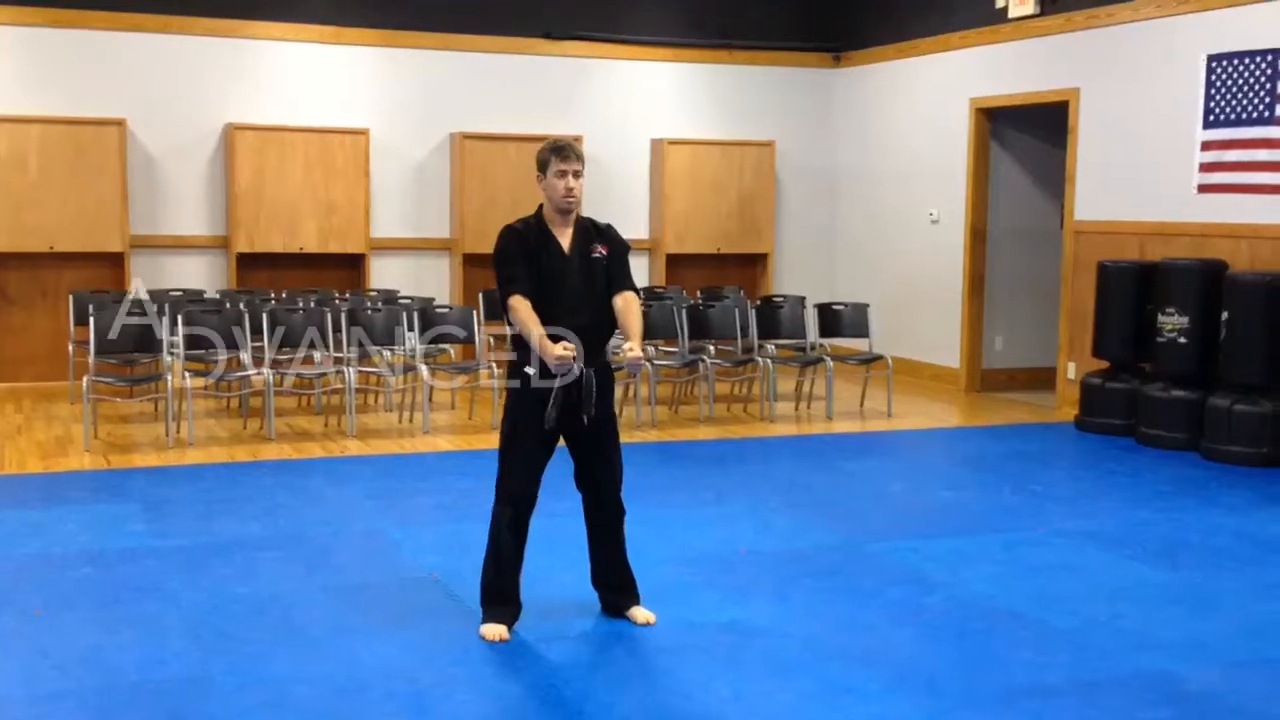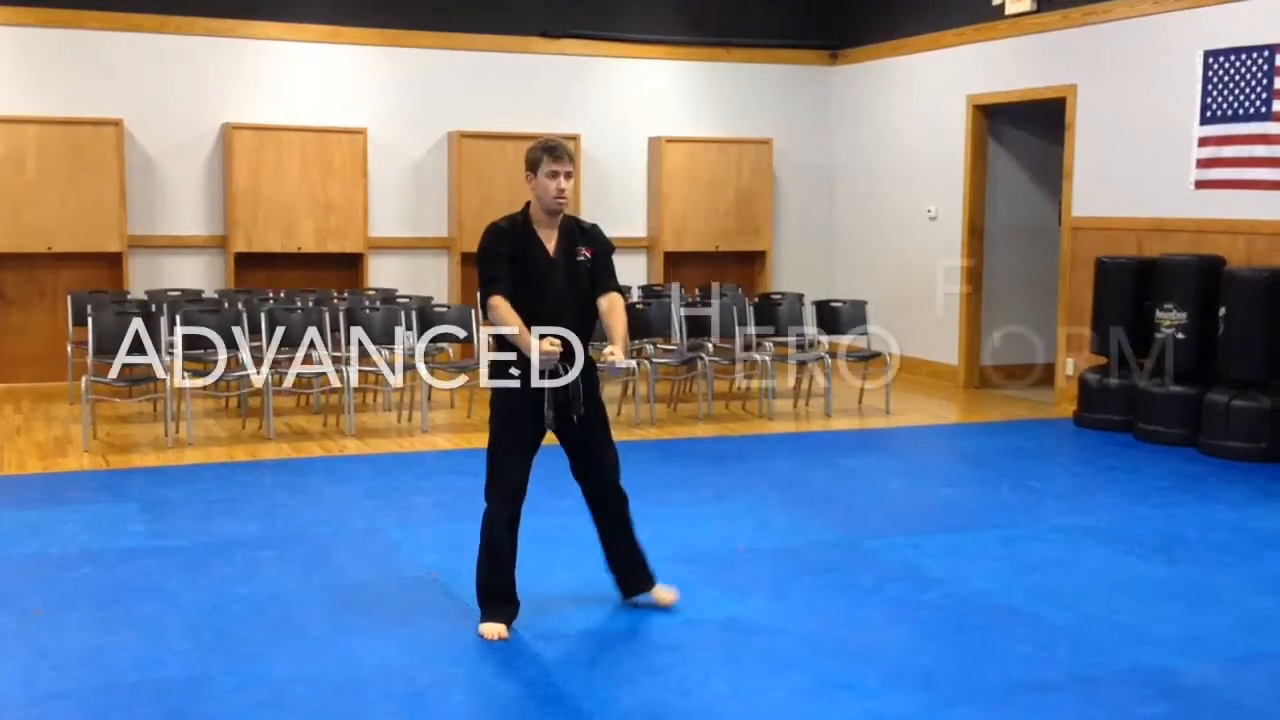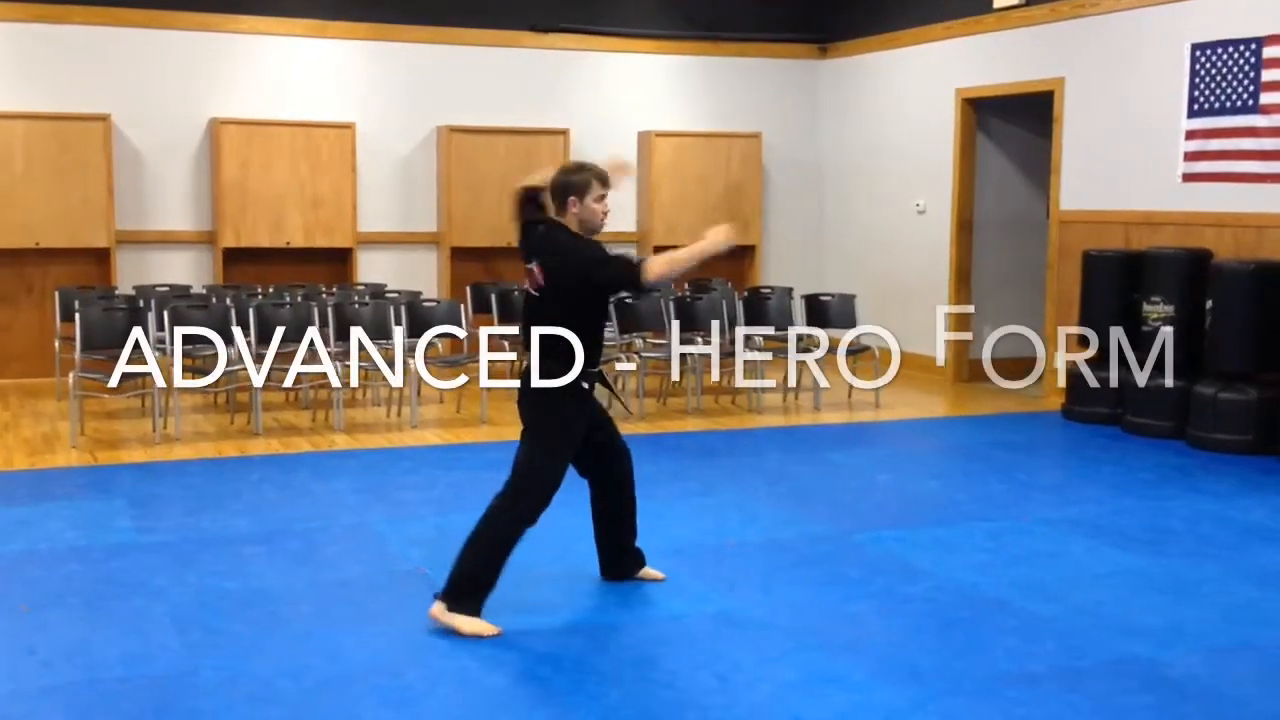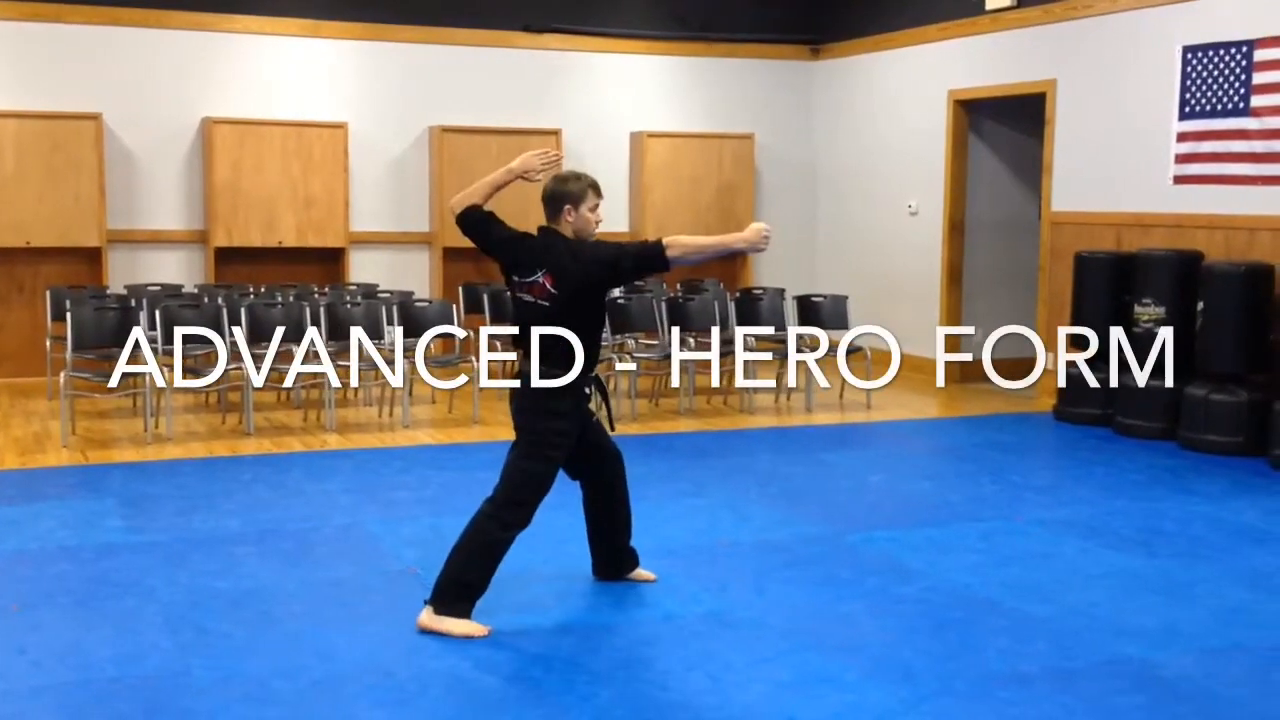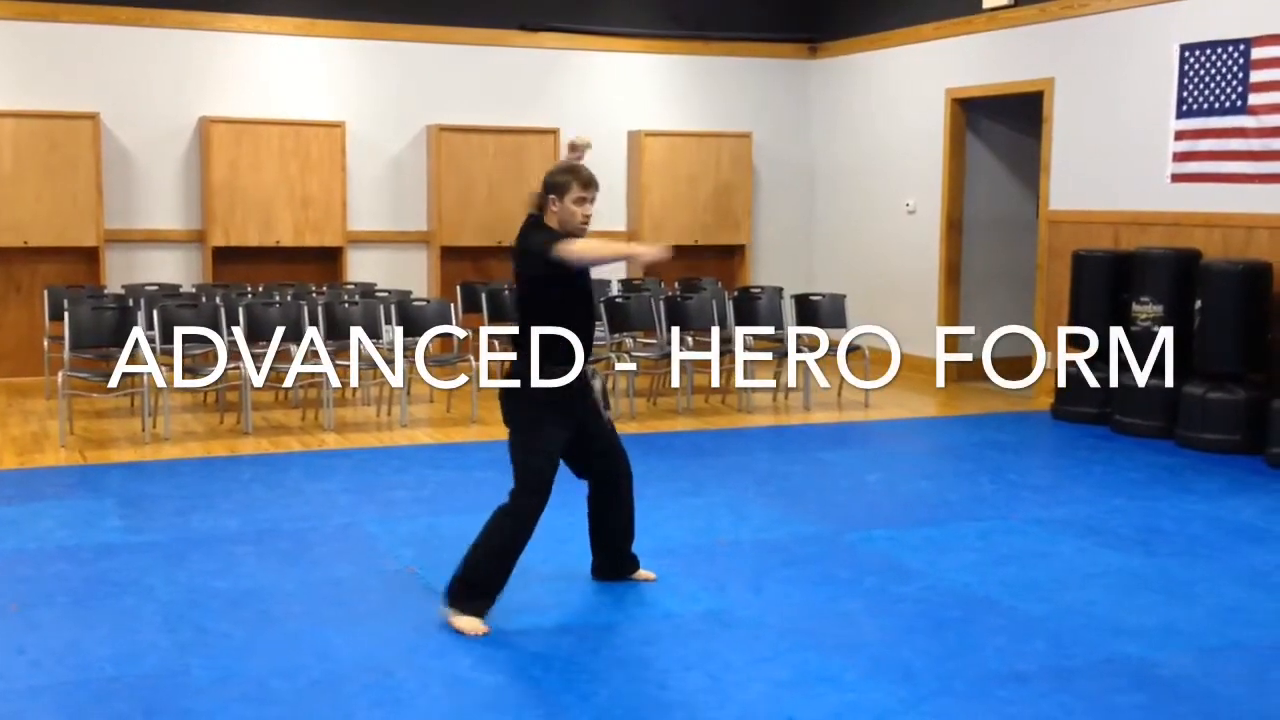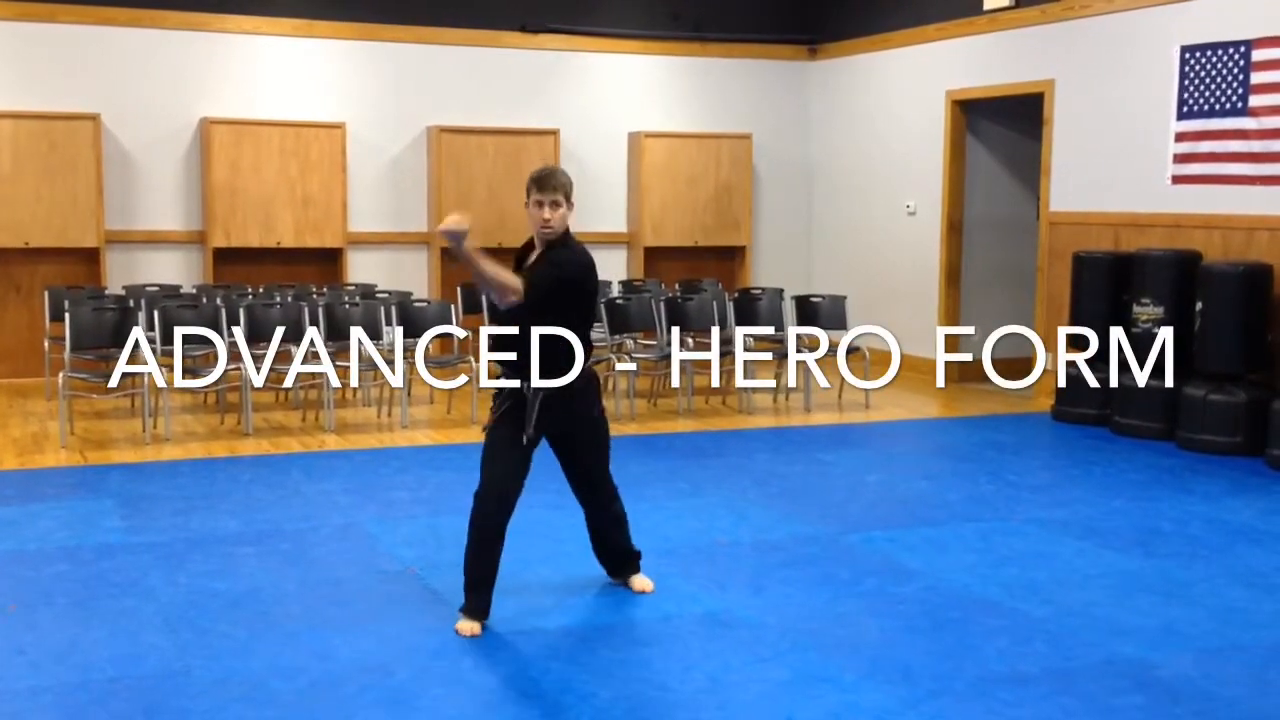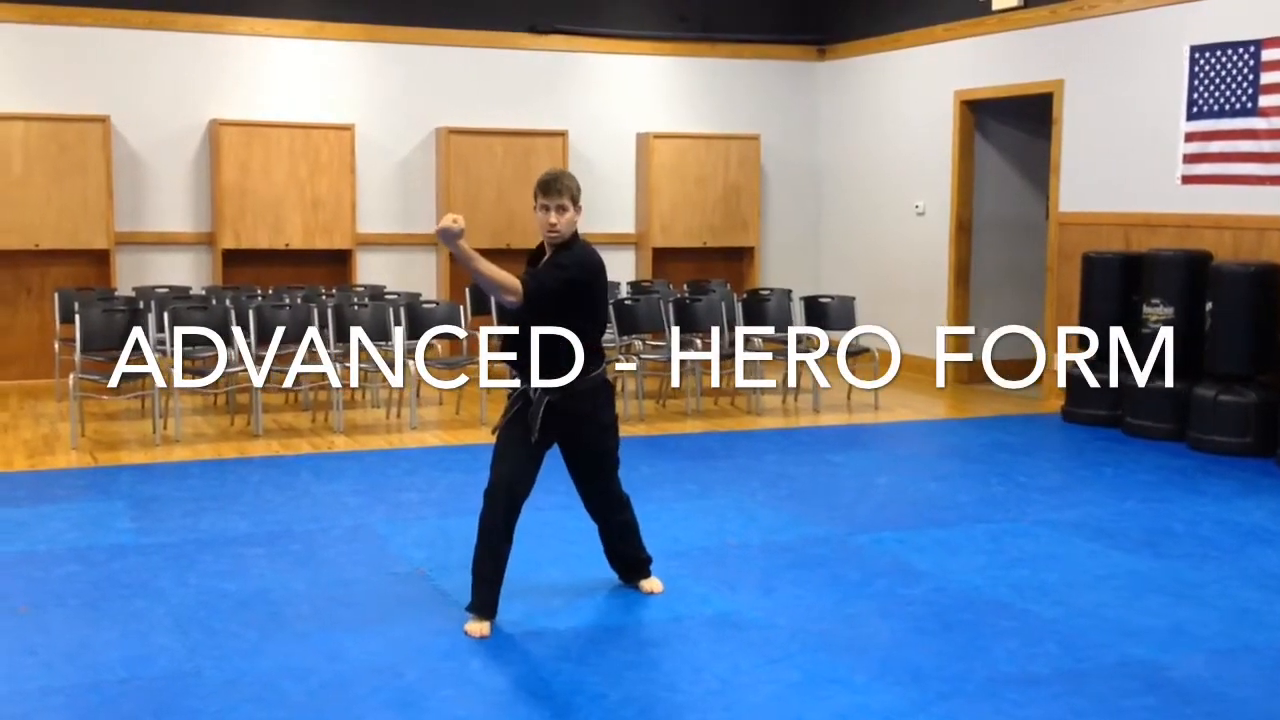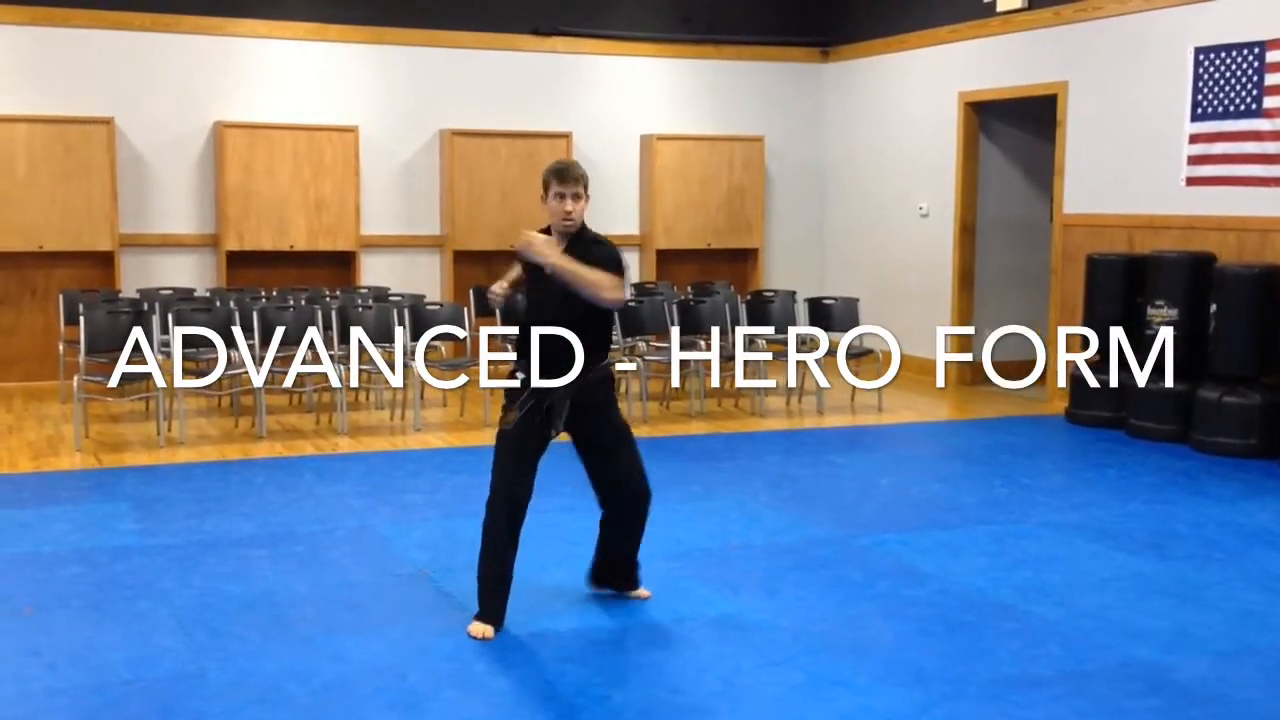
dt=0.5s
person 1, frame 1
left shoulder: (605, 238)
right shoulder: (517, 238)
left elbow: (623, 296)
right elbow: (517, 302)
left wrist: (633, 342)
right wrist: (546, 346)
left hip: (592, 379)
right hip: (533, 381)
left knee: (605, 492)
right knee: (515, 497)
left ankle: (620, 596)
right ankle: (499, 608)
person 1, frame 2
left shoulder: (589, 238)
right shoulder: (502, 236)
left elbow: (609, 297)
right elbow: (495, 302)
left wrist: (617, 345)
right wrist: (530, 344)
left hip: (577, 376)
right hip: (519, 379)
left knee: (605, 482)
right knee: (505, 495)
left ankle: (637, 581)
right ankle: (496, 607)
person 1, frame 3
left shoulder: (542, 231)
right shoulder: (577, 256)
left elbow: (534, 190)
right elbow: (646, 273)
left wrist: (596, 175)
right wrist: (709, 245)
left hip: (565, 387)
right hip: (558, 392)
left knee: (613, 465)
right knee: (525, 497)
left ankle: (621, 563)
right ankle: (455, 602)
person 1, frame 4
left shoulder: (519, 250)
right shoulder: (588, 261)
left elbow: (462, 208)
right elbow: (668, 251)
left wrist: (513, 170)
right wrist: (740, 241)
left hip: (551, 390)
right hip: (552, 397)
left knee: (605, 467)
right knee: (512, 502)
left ankle: (614, 562)
right ankle: (443, 606)
person 1, frame 5
left shoulder: (553, 228)
right shoulder: (536, 240)
left elbow: (557, 196)
right elbow: (570, 251)
left wrist: (576, 165)
right wrist: (633, 250)
left hip: (571, 385)
right hip: (535, 392)
left knee: (613, 471)
right knee: (529, 498)
left ankle: (615, 562)
right ankle: (464, 600)
person 1, frame 6
left shoulder: (571, 259)
right shoulder: (529, 252)
left elbow: (514, 292)
left wrist: (462, 246)
left hip: (572, 394)
right hip: (518, 393)
left knee: (596, 488)
right knee: (493, 498)
left ankle: (624, 566)
right ankle: (474, 606)
person 1, frame 7
left shoulder: (582, 263)
right shoulder: (546, 254)
left elbow: (514, 294)
left wrist: (457, 246)
left hip: (582, 396)
right hip: (531, 395)
left knee: (604, 492)
right knee: (501, 497)
left ankle: (636, 568)
right ankle: (483, 607)
person 1, frame 8
left shoulder: (599, 250)
right shoulder: (540, 243)
left elbow: (611, 294)
left wrist: (553, 260)
right wrist: (507, 283)
left hip: (589, 389)
right hip: (534, 389)
left knee: (628, 490)
right knee: (506, 499)
left ankle: (615, 574)
right ankle: (489, 610)
